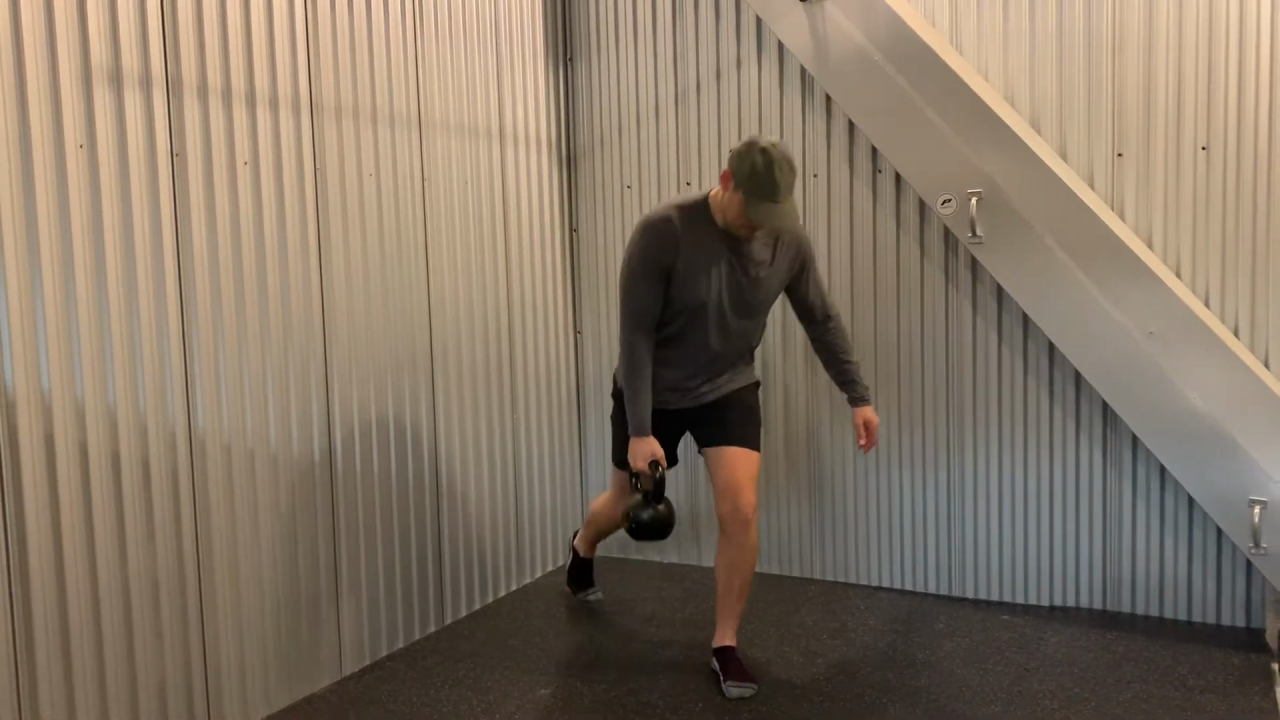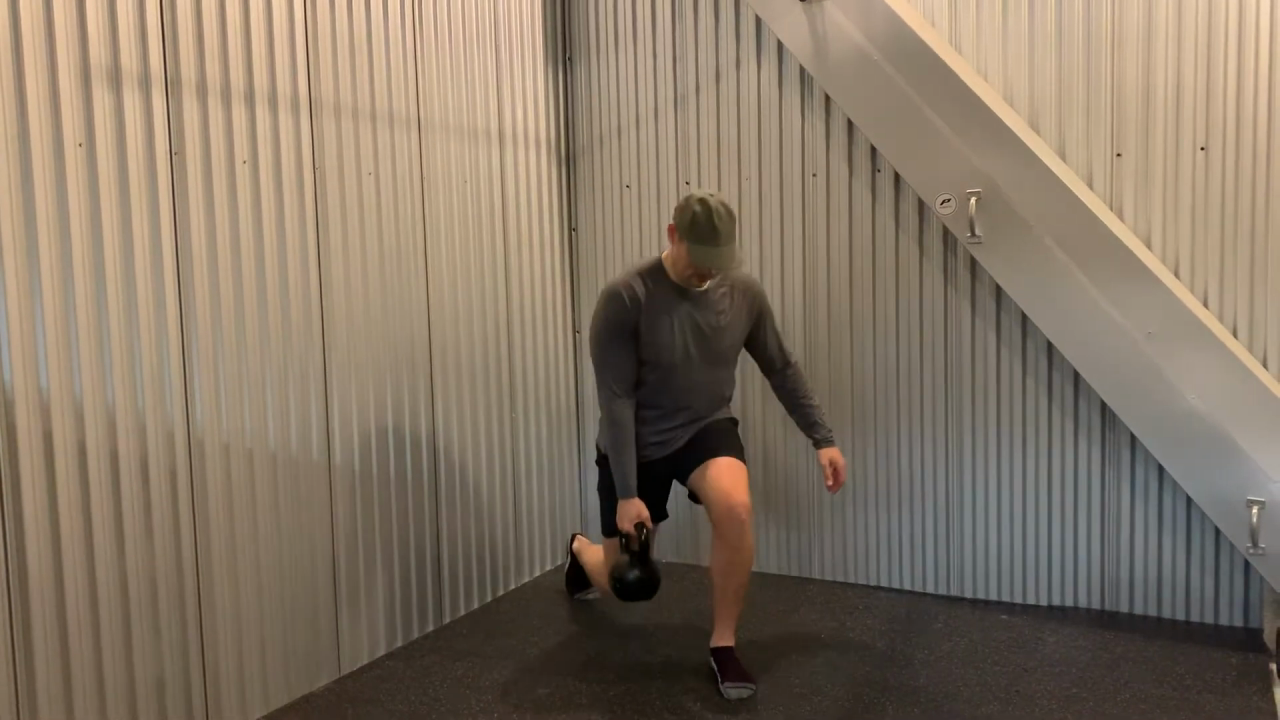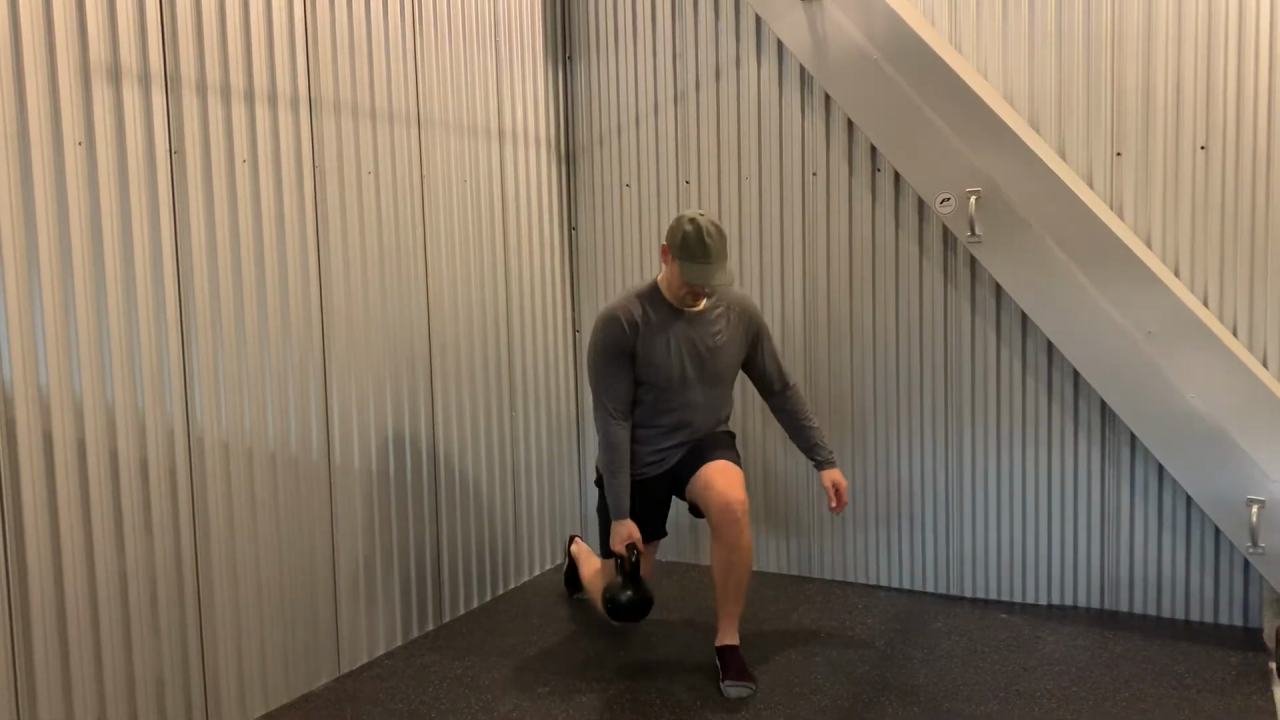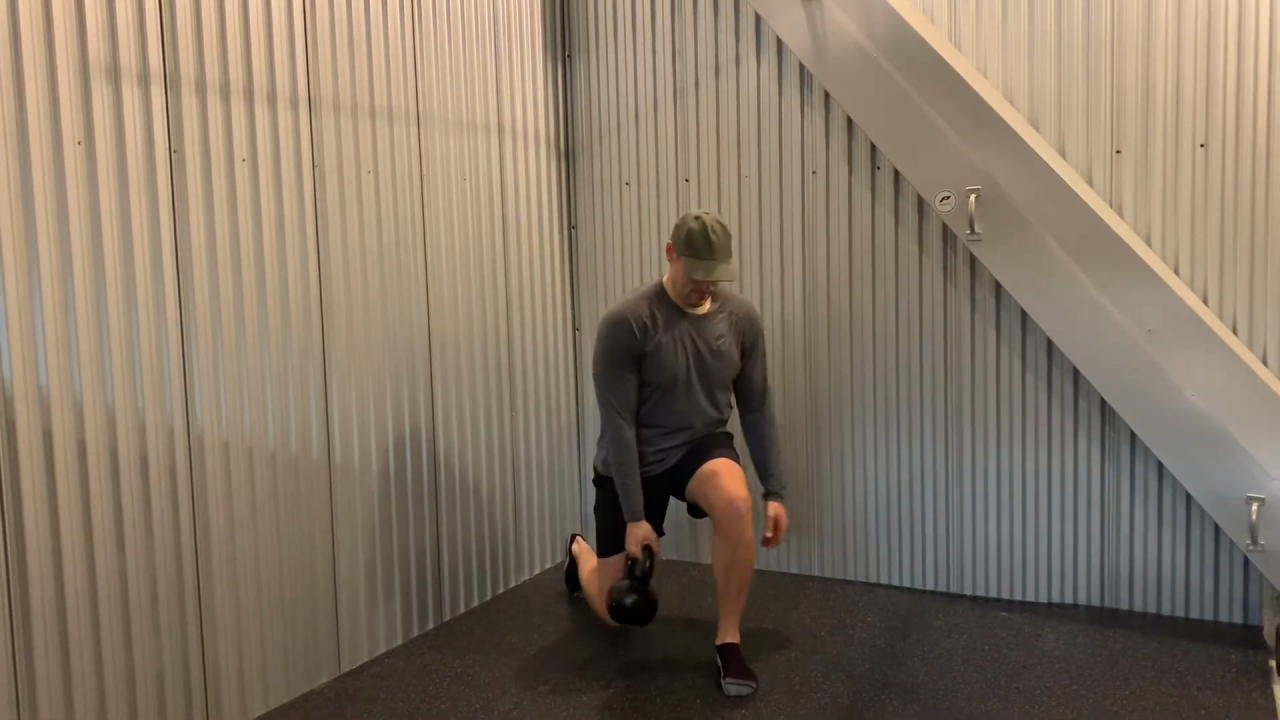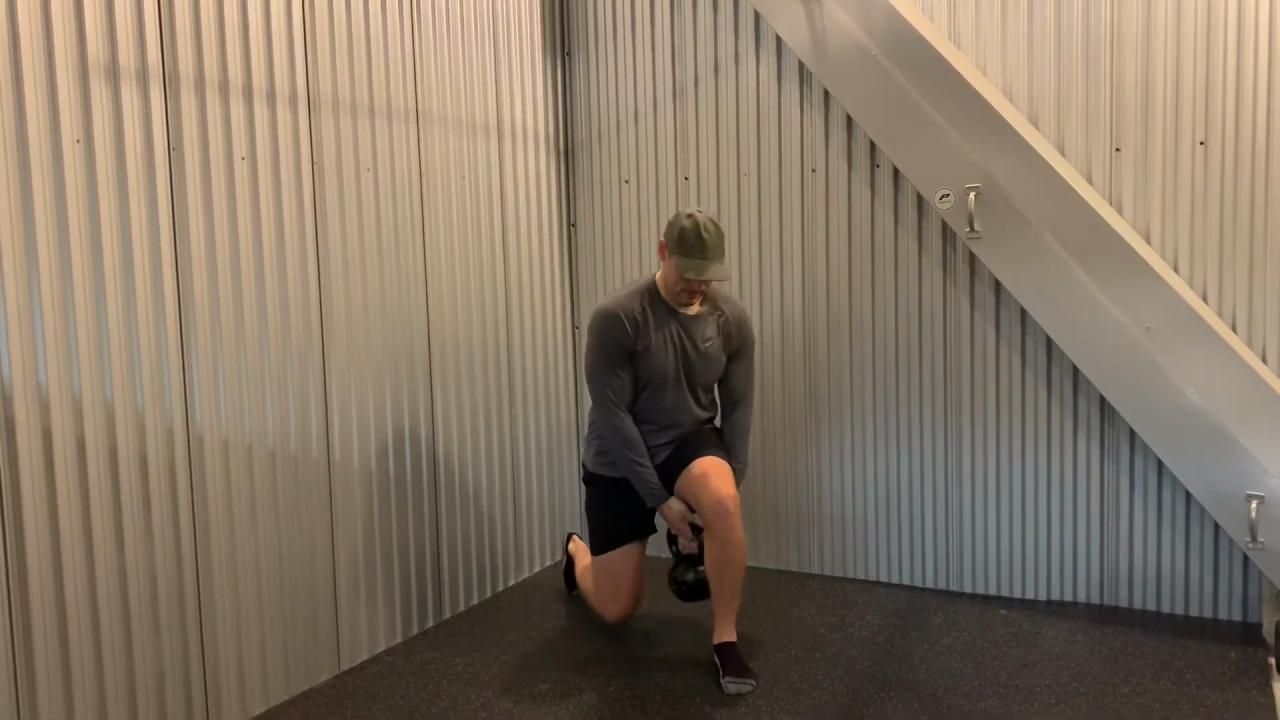
dt=0.4s
person 1, frame 1
left shoulder: (789, 241)
right shoulder: (663, 231)
left elbow: (821, 321)
right elbow: (636, 336)
left wrist: (858, 396)
right wrist: (640, 430)
left hip: (729, 388)
right hip: (656, 391)
left knee: (741, 511)
right knee: (629, 502)
left ankle: (725, 644)
right ankle: (582, 546)
person 1, frame 2
left shoulder: (744, 293)
right shoulder: (624, 298)
left elbow: (781, 369)
right elbow: (615, 401)
left wrist: (822, 439)
right wrist: (626, 493)
left hip: (706, 429)
right hip: (638, 443)
left knee: (736, 509)
left ankle: (724, 644)
right ankle: (581, 549)
person 1, frame 3
left shoulder: (740, 313)
right shoulder: (621, 321)
left elbow: (780, 391)
right elbow: (612, 421)
left wrist: (824, 461)
right wrist: (619, 515)
left hip: (702, 445)
right hip: (637, 463)
left knee: (732, 505)
left ankle: (728, 643)
right ankle: (581, 551)
person 1, frame 4
left shoulder: (742, 317)
right shoulder: (626, 322)
left elbow: (757, 408)
right elbow: (618, 421)
left wrist: (774, 492)
right wrist: (634, 517)
left hip: (700, 446)
right hip: (632, 464)
left knee: (736, 502)
left ankle: (728, 642)
right ankle: (581, 551)
person 1, frame 5
left shoulder: (732, 319)
right shoulder: (617, 317)
left elbow: (737, 410)
right elbow: (613, 415)
left wrist: (725, 485)
right wrist: (661, 500)
left hip: (690, 440)
right hip: (620, 459)
left knee: (723, 505)
right knee: (616, 609)
left ankle: (725, 640)
right ankle: (577, 550)
